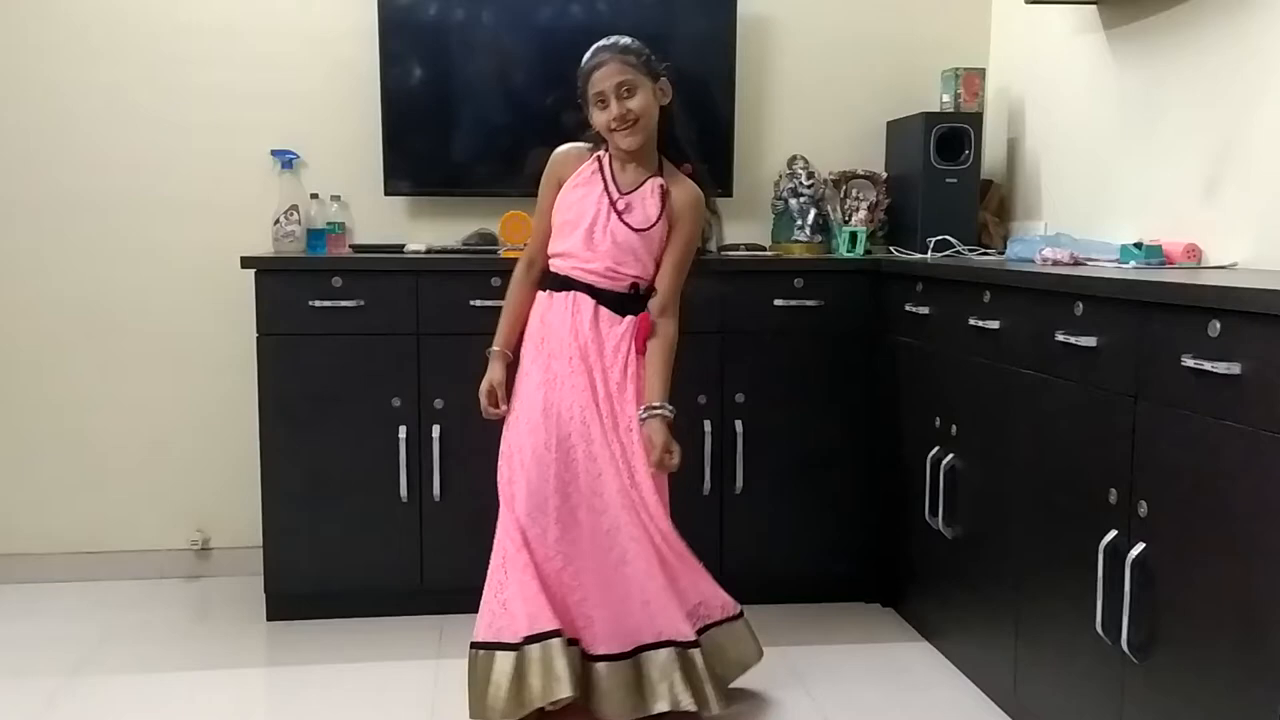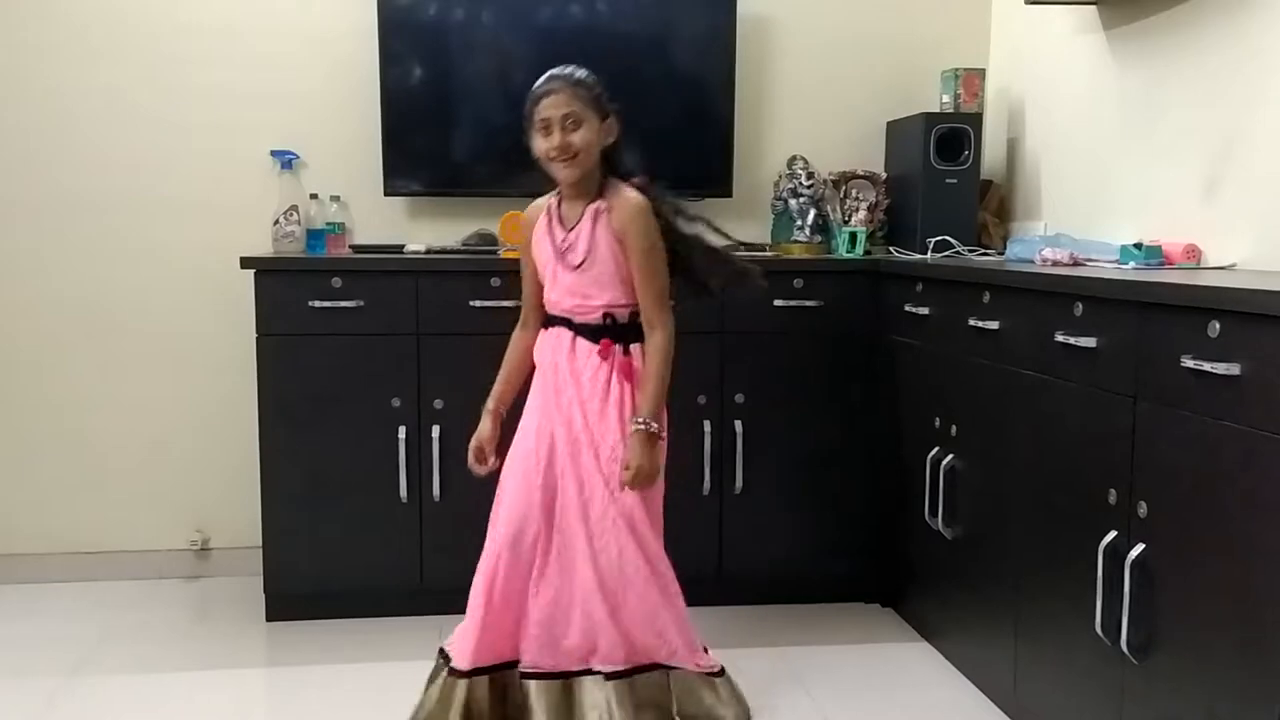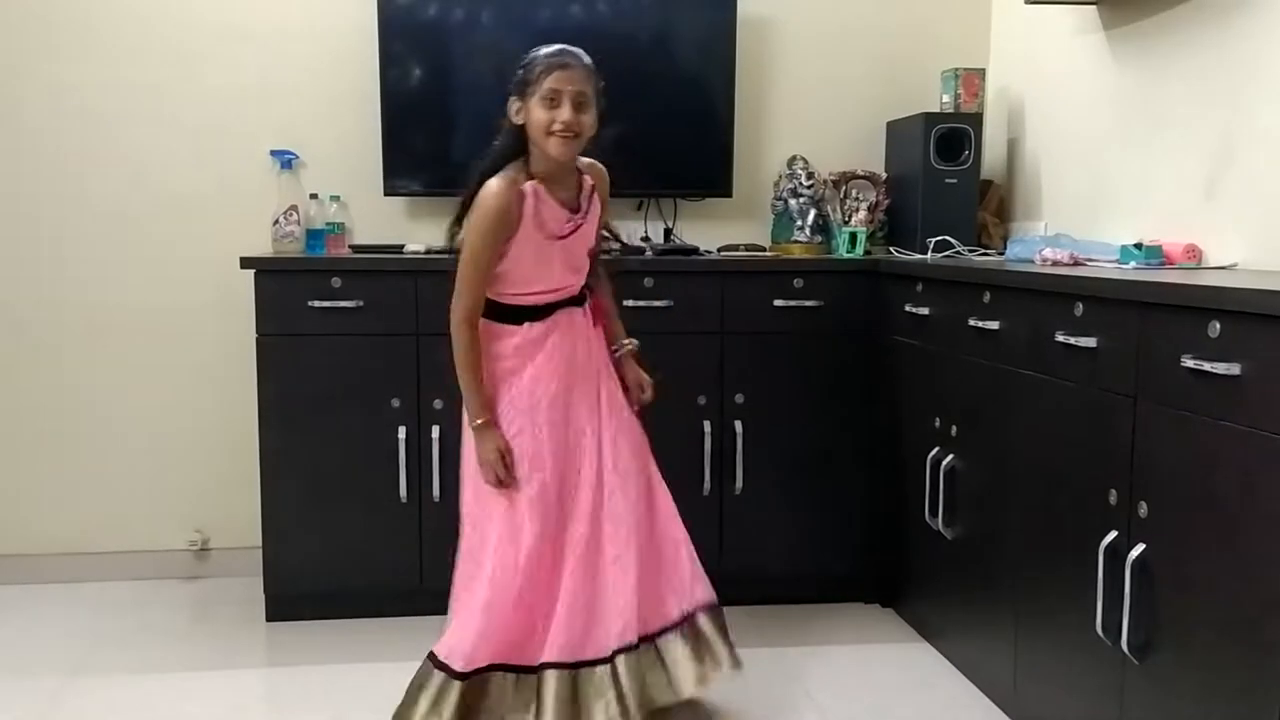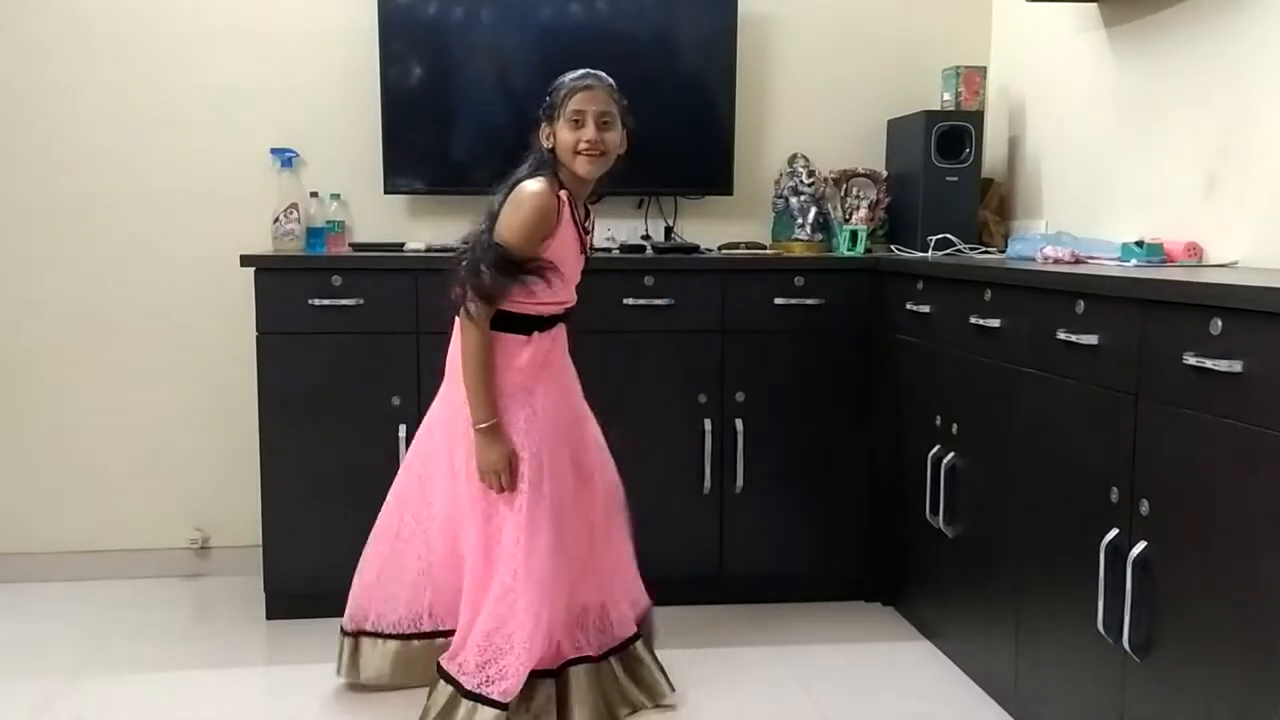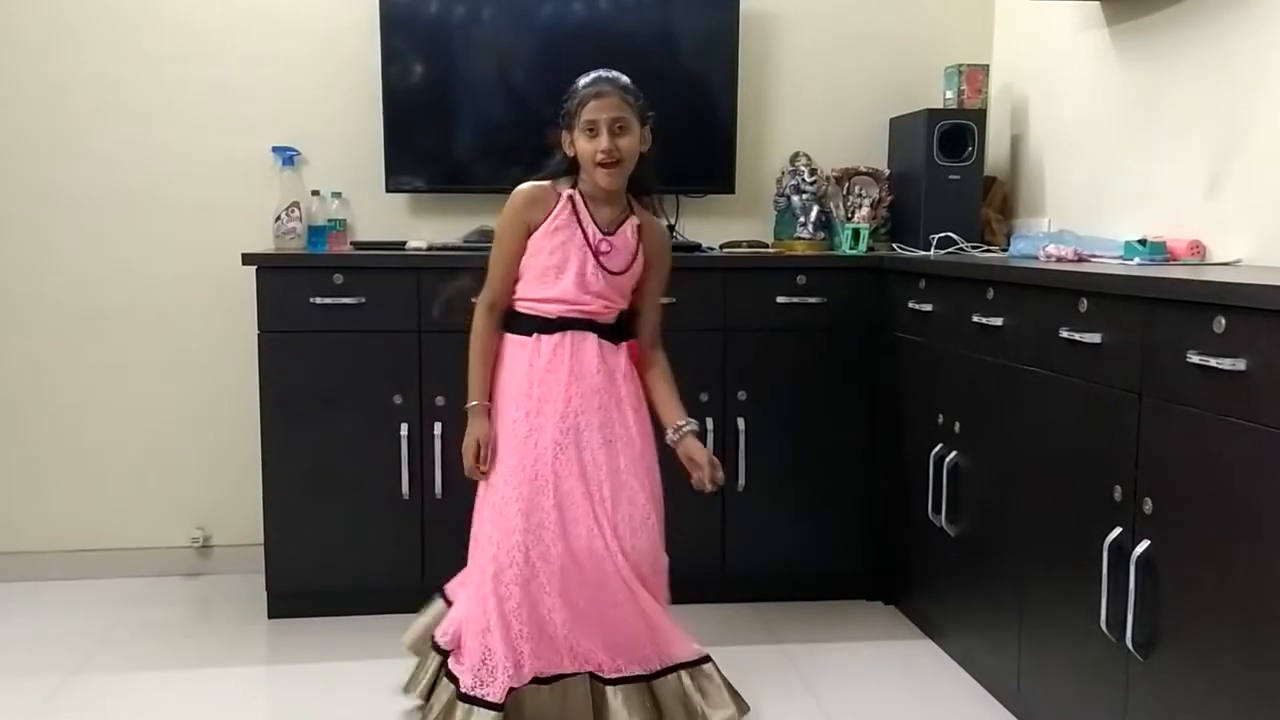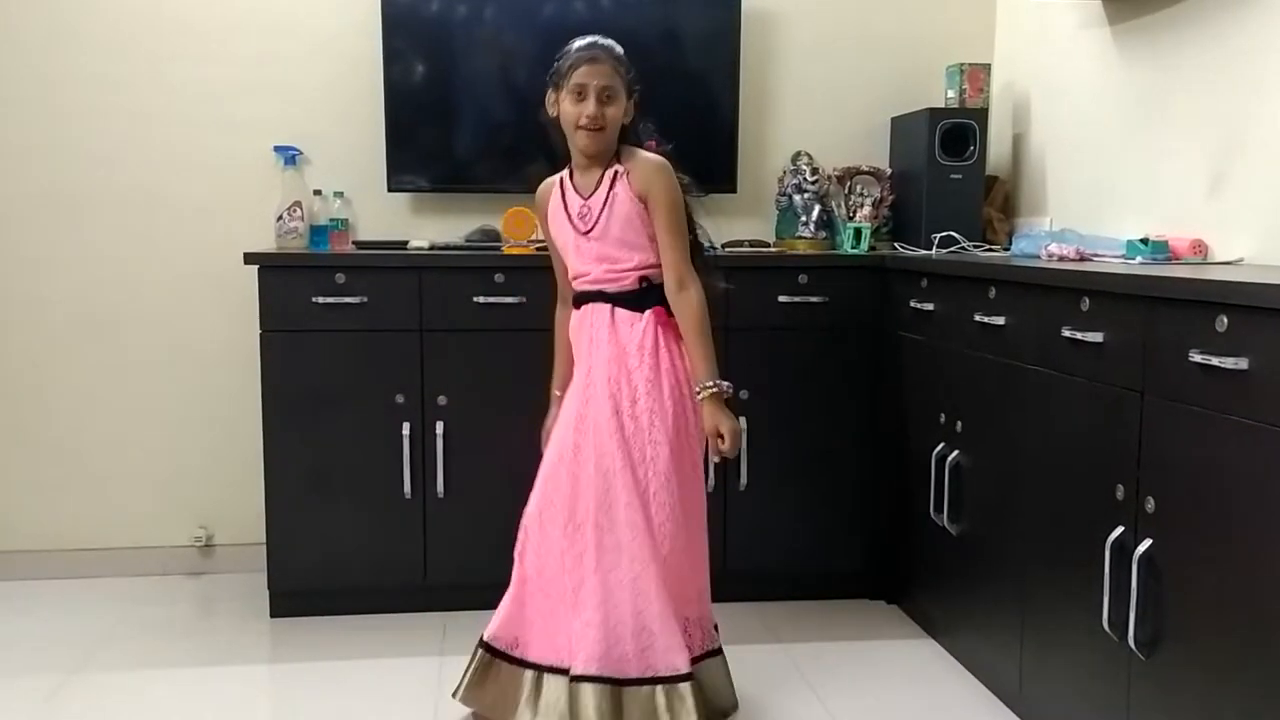
dt=0.4s
person 1, frame 1
left shoulder: (683, 197)
right shoulder: (568, 163)
left elbow: (663, 315)
right elbow: (530, 266)
left wrist: (656, 411)
right wrist: (499, 356)
left hip: (620, 360)
right hip: (551, 351)
left knee: (625, 516)
right knee: (542, 510)
person 1, frame 2
left shoulder: (630, 209)
right shoulder: (539, 218)
left elbow: (659, 325)
right elbow: (532, 323)
left wrist: (645, 429)
right wrist: (492, 414)
left hip: (611, 389)
right hip: (553, 390)
left knee: (613, 548)
right knee: (522, 539)
person 1, frame 3
left shoulder: (593, 180)
right shoulder: (498, 199)
right elbow: (463, 319)
left wrist: (623, 352)
right wrist: (482, 424)
left hip: (582, 360)
right hip: (514, 374)
left knee: (619, 506)
right knee: (521, 529)
person 1, frame 4
left shoulder: (577, 208)
right shoulder: (536, 199)
right elbow: (477, 314)
right wrist: (487, 428)
left hip: (543, 371)
right hip: (503, 378)
left knee: (579, 504)
right knee: (521, 538)
left ankle: (559, 664)
person 1, frame 5
left shoulder: (651, 233)
right shoulder: (534, 201)
left elbow: (646, 344)
right elbow: (490, 308)
left wrist: (681, 432)
right wrist: (479, 411)
left hip: (610, 393)
right hip: (533, 385)
left knee: (625, 542)
right knee: (520, 542)
person 1, frame 6
left shoulder: (650, 173)
right shoulder: (550, 194)
left elbow: (682, 283)
left wrist: (709, 393)
right wrist: (560, 395)
left hip: (650, 358)
right hip: (592, 364)
left knee: (645, 522)
right knee: (567, 517)
